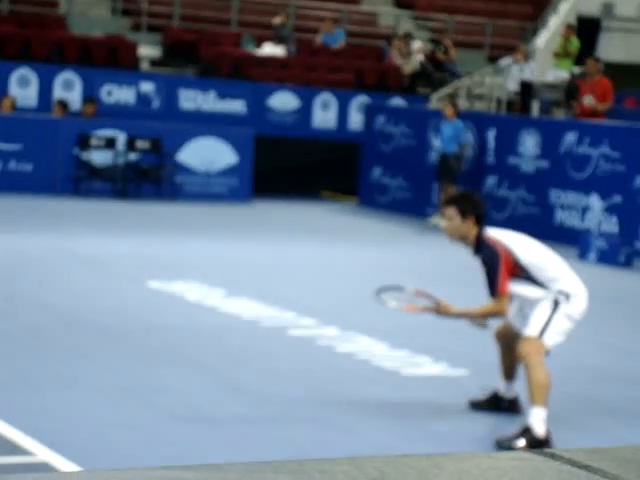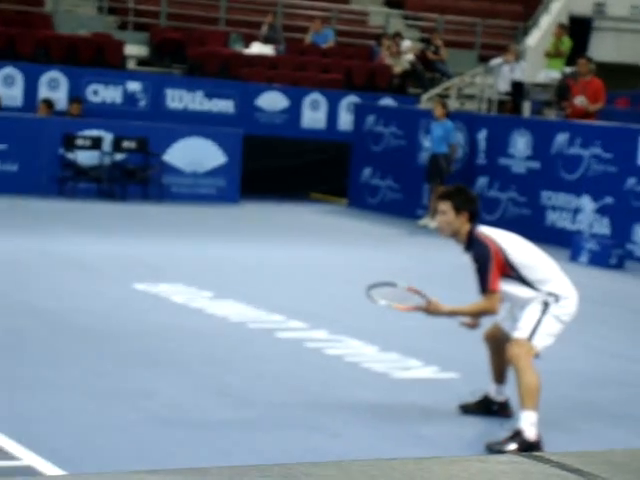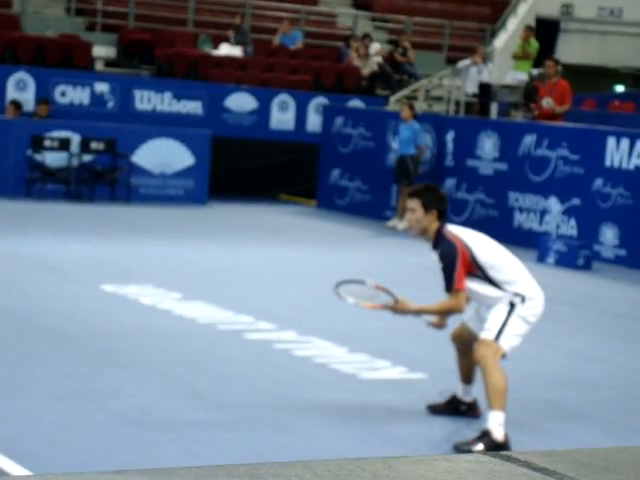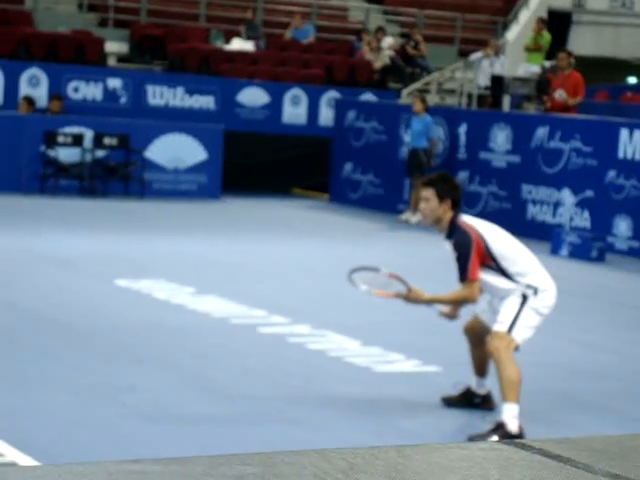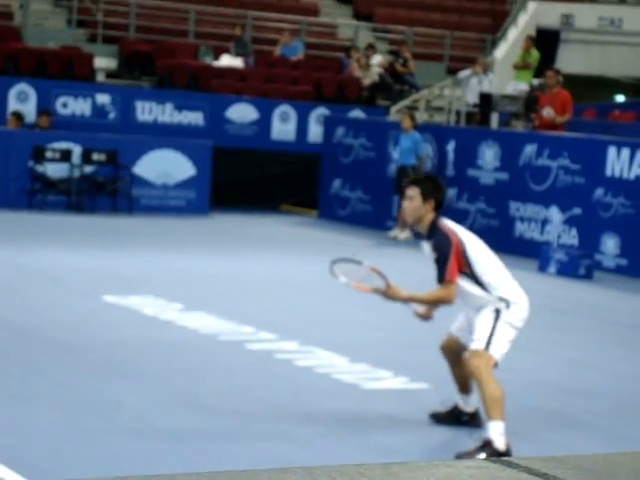
dt=0.4s
person 1, frame 1
left shoulder: (490, 250)
right shoulder: (489, 239)
left elbow: (501, 306)
right elbow: (505, 296)
left wrist: (455, 312)
right wrist: (488, 312)
left hip: (565, 295)
right hip: (545, 292)
left knee: (529, 349)
right knee: (505, 335)
left ankle: (538, 431)
right ankle: (507, 397)
person 1, frame 2
left shoulder: (481, 247)
right shoulder: (479, 237)
left elbow: (491, 304)
right elbow: (495, 295)
left wrist: (445, 310)
right wrist: (477, 314)
left hip: (553, 297)
right hip: (533, 294)
left knee: (518, 352)
right knee: (494, 338)
left ankle: (528, 435)
right ankle: (497, 401)
person 1, frame 3
left shoulder: (449, 246)
right shoulder: (448, 237)
left elbow: (457, 303)
right elbow: (463, 290)
left wrist: (412, 309)
right wrist: (444, 314)
left hip: (520, 298)
right hip: (501, 295)
left knee: (485, 353)
right knee: (461, 338)
left ankle: (496, 435)
right ankle: (465, 401)
person 1, frame 4
left shoulder: (463, 236)
right shoulder: (460, 228)
left elbow: (471, 293)
right elbow: (476, 282)
left wrist: (426, 299)
right wrist: (456, 305)
left hip: (533, 290)
right hip: (513, 287)
left knee: (498, 345)
right knee: (474, 330)
left ankle: (511, 426)
right ankle: (479, 393)
person 1, frame 5
left shoulder: (442, 238)
right shoulder: (437, 233)
left elbow: (447, 294)
right elbow: (451, 286)
left wrist: (404, 297)
right wrist: (430, 305)
left hip: (504, 304)
right hip: (486, 302)
left knee: (478, 364)
right knee: (451, 348)
left ankle: (497, 443)
right ankle: (466, 411)
person 2, frame 1
left shoulder: (458, 125)
right shoulder: (443, 124)
left elbow: (462, 143)
left wrist: (460, 158)
right wrist: (441, 153)
left hip: (453, 156)
right hip: (443, 156)
left knee: (450, 186)
right knee: (443, 185)
right ankle: (441, 213)
person 2, frame 2
left shoulder: (448, 125)
right shoulder: (433, 124)
left elbow: (452, 144)
left wrist: (450, 160)
right wrist: (433, 153)
left hip: (443, 157)
right hip: (433, 156)
left knee: (440, 188)
right knee: (433, 187)
right ankle: (430, 215)
person 2, frame 3
left shoulder: (415, 127)
right shoulder: (401, 125)
left elbow: (420, 146)
left wrist: (417, 161)
right wrist: (399, 156)
left hip: (410, 159)
right hip: (401, 158)
left knee: (407, 190)
right knee: (401, 189)
left ankle: (406, 219)
right ankle: (398, 217)
person 2, frame 4
left shoulder: (427, 120)
right shoulder: (413, 118)
left elbow: (432, 139)
left wrist: (429, 155)
right wrist: (411, 149)
left hip: (422, 152)
right hip: (413, 151)
left knee: (420, 183)
right knee: (414, 183)
left ankle: (419, 212)
right ankle: (411, 210)
person 2, frame 5
left shoulder: (416, 137)
right shoulder: (402, 136)
left elbow: (421, 157)
left wrist: (418, 172)
right wrist: (398, 166)
left hip: (411, 169)
right hip: (401, 168)
left ankle: (407, 229)
right ankle: (399, 227)
